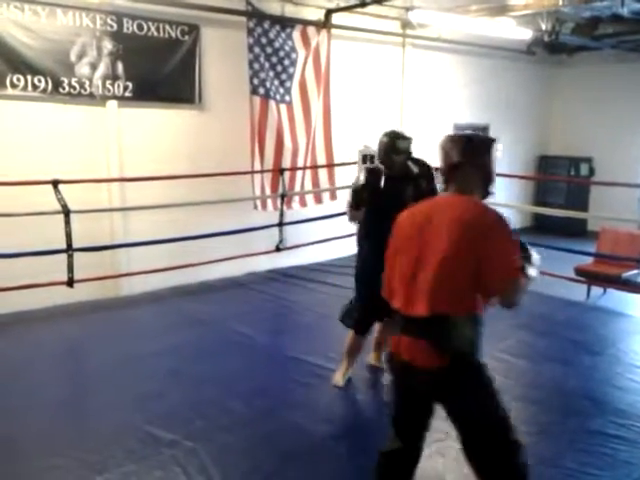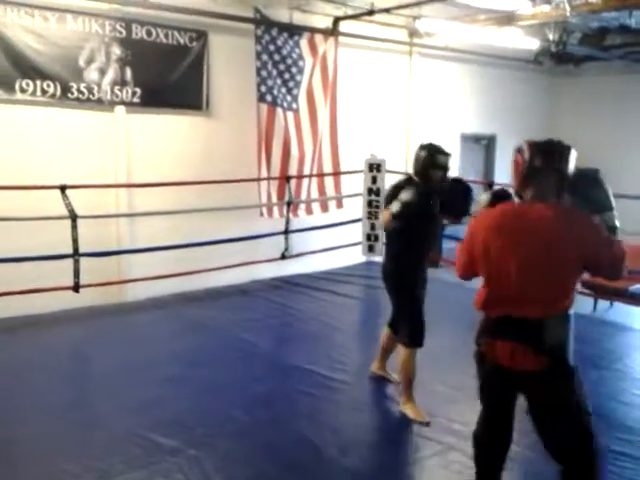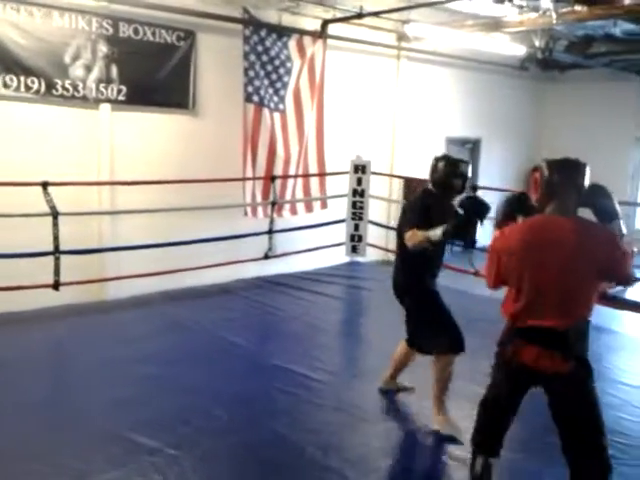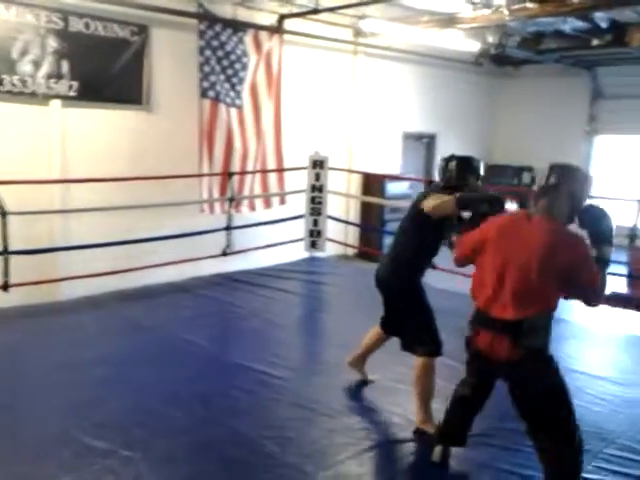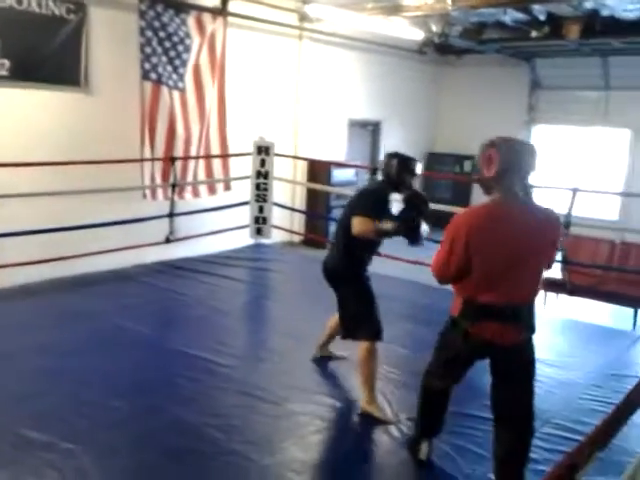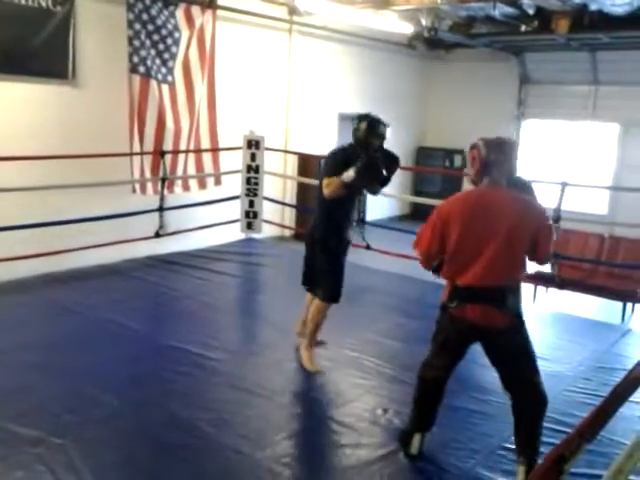
dt=0.4s
person 1, frame 1
left shoulder: (411, 216)
right shoulder: (488, 222)
left elbow: (392, 283)
right elbow: (508, 295)
right wrist: (520, 266)
left hip: (405, 344)
right hip: (451, 351)
left knee: (406, 431)
person 1, frame 2
left shoulder: (488, 220)
right shoulder: (578, 225)
left elbow: (464, 269)
right elbow: (615, 268)
left hip: (494, 344)
right hip: (544, 353)
left knee: (493, 421)
right knee: (577, 451)
person 1, frame 3
left shoulder: (513, 235)
right shoulder: (598, 238)
left elbow: (493, 280)
right elbow: (625, 276)
right wrist: (612, 224)
left hip: (518, 344)
right hip: (565, 354)
left knee: (497, 401)
right knee: (588, 454)
person 1, frame 4
left shoulder: (498, 224)
right shoulder: (570, 245)
left elbow: (460, 255)
right elbow: (593, 296)
right wrist: (602, 249)
left hip: (483, 334)
right hip: (526, 345)
left knee: (470, 391)
right knee: (561, 440)
left ankle: (441, 446)
person 1, frame 5
left shoulder: (468, 220)
right shoulder: (548, 222)
left elbow: (442, 274)
left hip: (470, 320)
right hip: (515, 327)
left knee: (437, 382)
right knee: (515, 414)
left ankle: (422, 442)
person 1, frame 6
left shoulder: (452, 207)
right shoulder: (530, 210)
left elbow: (425, 257)
right elbow: (541, 256)
left hip: (460, 306)
right hip: (503, 311)
left knee: (433, 373)
right knee: (527, 390)
left ankle: (414, 436)
person 2, frame 1
left shoulder: (412, 177)
right shoulder: (369, 178)
right elbow: (353, 216)
left wrist: (424, 183)
right wrist: (362, 190)
right hip: (371, 259)
right knee: (362, 318)
left ankle: (377, 355)
right ankle: (347, 362)
person 2, frame 2
left shoulder: (435, 191)
right shoulder: (402, 189)
left elbow: (453, 217)
right elbow: (385, 221)
left wrist: (457, 203)
right wrist: (405, 200)
left hip: (416, 269)
right hip: (399, 271)
left knee: (400, 323)
right knee: (412, 335)
left ankle: (379, 364)
right ankle: (407, 401)
person 2, frame 3
left shoulder: (441, 203)
right shoulder: (420, 204)
right elbow: (411, 240)
left wrist: (467, 218)
right wrist: (444, 229)
left hip: (418, 280)
right hip: (412, 283)
left knee: (418, 337)
right knee: (449, 344)
left ankle: (389, 381)
right ankle: (440, 411)
person 2, frame 4
left shoulder: (440, 195)
right shoulder: (439, 195)
right elbow: (431, 206)
right wrist: (477, 199)
left hip: (391, 272)
right hip: (402, 279)
left knee: (391, 324)
right knee: (427, 347)
left ankle: (358, 358)
right ankle: (424, 419)
person 2, frame 5
left shoulder: (382, 195)
right shoulder: (371, 195)
left elbow: (383, 226)
right elbow: (359, 228)
left wrist: (407, 217)
right wrist: (395, 226)
left hip: (342, 264)
right hip: (346, 268)
left knee: (349, 311)
right knee: (368, 332)
left ankle: (322, 347)
right ankle: (368, 401)
person 2, frame 6
left shoulder: (364, 158)
right shoulder: (340, 157)
left elbow: (373, 189)
right elbow: (328, 190)
left wrist: (385, 172)
right wrist: (355, 172)
left hip: (338, 231)
right hip: (324, 232)
left knee: (320, 285)
right knee: (328, 292)
left ankle: (304, 329)
right ankle: (307, 346)
